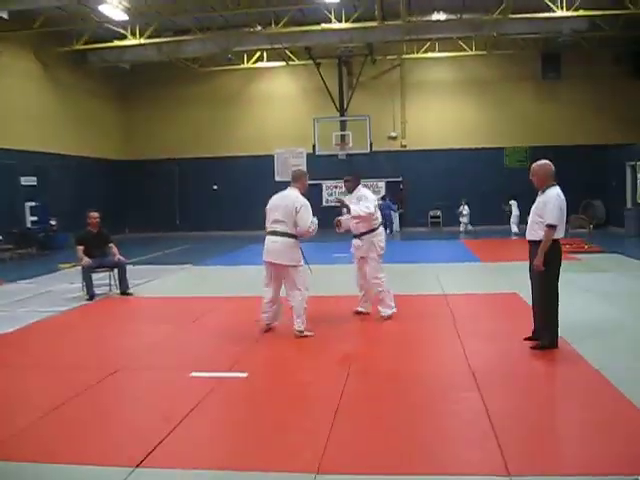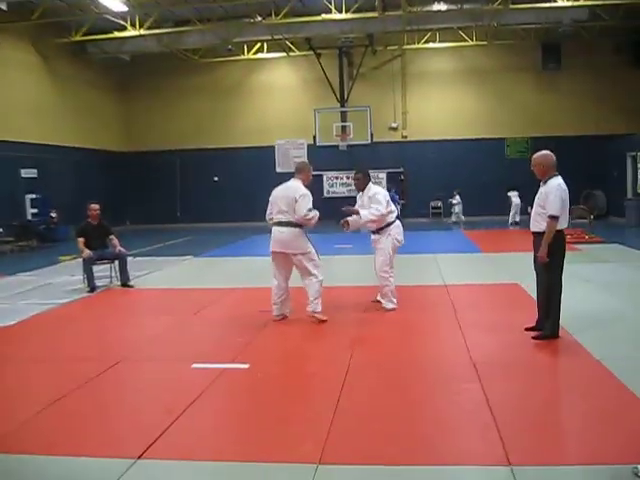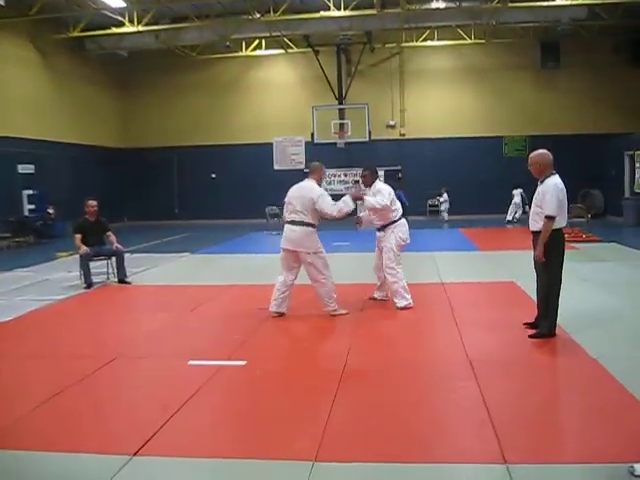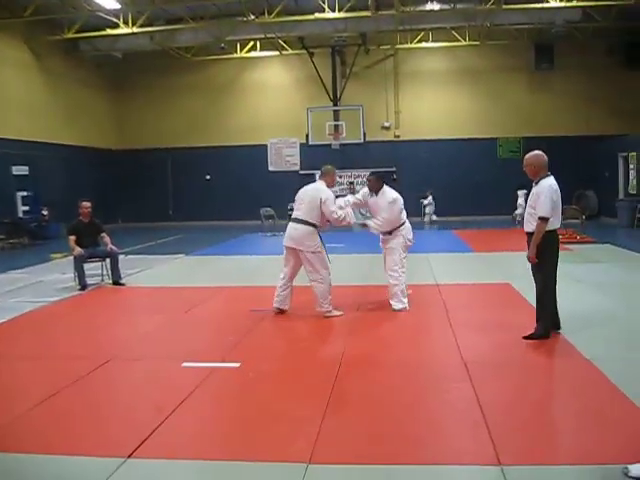
dt=0.3s
person 1, frame 1
left shoulder: (553, 196)
right shoulder: (545, 193)
left elbow: (551, 229)
left wrist: (540, 255)
left hip: (546, 251)
right hip: (539, 249)
left knee: (547, 294)
right knee: (539, 293)
left ankle: (549, 338)
right ankle: (540, 332)
person 1, frame 2
left shoulder: (555, 186)
right shoulder: (548, 184)
left elbow: (553, 220)
left wrist: (544, 246)
left hip: (551, 241)
right hip: (543, 239)
left knee: (550, 284)
right knee: (543, 282)
left ankle: (551, 328)
right ankle: (543, 322)
person 1, frame 3
left shoulder: (552, 186)
right shoulder: (547, 182)
left elbow: (550, 219)
left wrist: (540, 246)
left hip: (550, 240)
right hip: (545, 238)
left knee: (549, 282)
right knee: (544, 280)
left ankle: (547, 326)
right ankle: (542, 320)
person 1, frame 4
left shoulder: (546, 187)
right shoulder: (543, 183)
left elbow: (543, 220)
left wrist: (533, 247)
right wrist: (533, 244)
left hip: (544, 241)
right hip: (542, 239)
left knee: (544, 283)
right knee: (543, 282)
left ankle: (544, 327)
right ankle: (551, 323)
person 2, frame 1
left shoulder: (275, 198)
right shoulder: (301, 201)
right elbow: (306, 229)
right wrist: (314, 222)
left hip: (270, 244)
right hip: (288, 247)
left knee: (271, 287)
right knee: (297, 290)
left ankle: (268, 320)
right ankle: (299, 328)
person 2, frame 2
left shoulder: (277, 190)
right shoulder: (302, 191)
left elbow: (269, 217)
right elbow: (304, 216)
right wrist: (315, 214)
left hip: (277, 235)
right hip: (294, 236)
left knee: (280, 277)
right knee: (313, 273)
left ankle: (279, 311)
right ankle: (315, 310)
person 2, frame 3
left shoulder: (293, 189)
right shoulder: (317, 192)
right elbow: (333, 212)
right wrist: (349, 197)
left hip: (289, 232)
right hip: (306, 235)
left knee: (286, 274)
right knee: (321, 275)
left ankle: (277, 307)
right ankle: (333, 308)
person 2, frame 4
left shoulder: (305, 189)
right shoulder: (325, 193)
right elbow: (335, 217)
left wrist: (323, 220)
right wrist: (349, 216)
left hip: (292, 230)
right hip: (307, 235)
left knee: (288, 271)
right knee: (320, 274)
left ankle: (279, 305)
right ankle: (326, 309)
person 3, frame 1
left shoulder: (365, 195)
right shoulder: (349, 198)
left elbow: (367, 212)
right elbow: (350, 219)
left wrist: (348, 207)
right wrist: (340, 222)
left hip: (372, 238)
right hip: (360, 239)
left knee: (375, 275)
right knee: (362, 276)
left ankle: (388, 309)
right ankle: (364, 307)
person 3, frame 2
left shoulder: (377, 193)
right shoulder: (361, 196)
left elbow: (378, 213)
right elbow: (361, 218)
left wrist: (357, 211)
right wrist: (348, 222)
left hip: (390, 232)
right hip: (379, 233)
left knee: (384, 269)
right knee: (381, 268)
left ankle: (390, 303)
right ankle: (384, 297)
person 3, frame 3
left shoulder: (381, 189)
right shoulder: (369, 191)
left elbow: (382, 205)
right elbow: (371, 213)
left wrist: (363, 199)
right wrist: (361, 219)
left hip: (395, 230)
right hip: (384, 231)
left knee: (391, 266)
right knee: (379, 265)
left ankle: (404, 301)
right ankle: (381, 293)
person 3, frame 4
left shoulder: (392, 197)
right shoulder: (368, 193)
left elbow: (387, 222)
right elbow: (353, 200)
left wrist: (369, 224)
right wrist: (336, 204)
left hip: (399, 233)
right hip: (387, 234)
left knee: (395, 268)
right knee: (390, 266)
left ankle: (400, 303)
right ankle: (402, 293)
